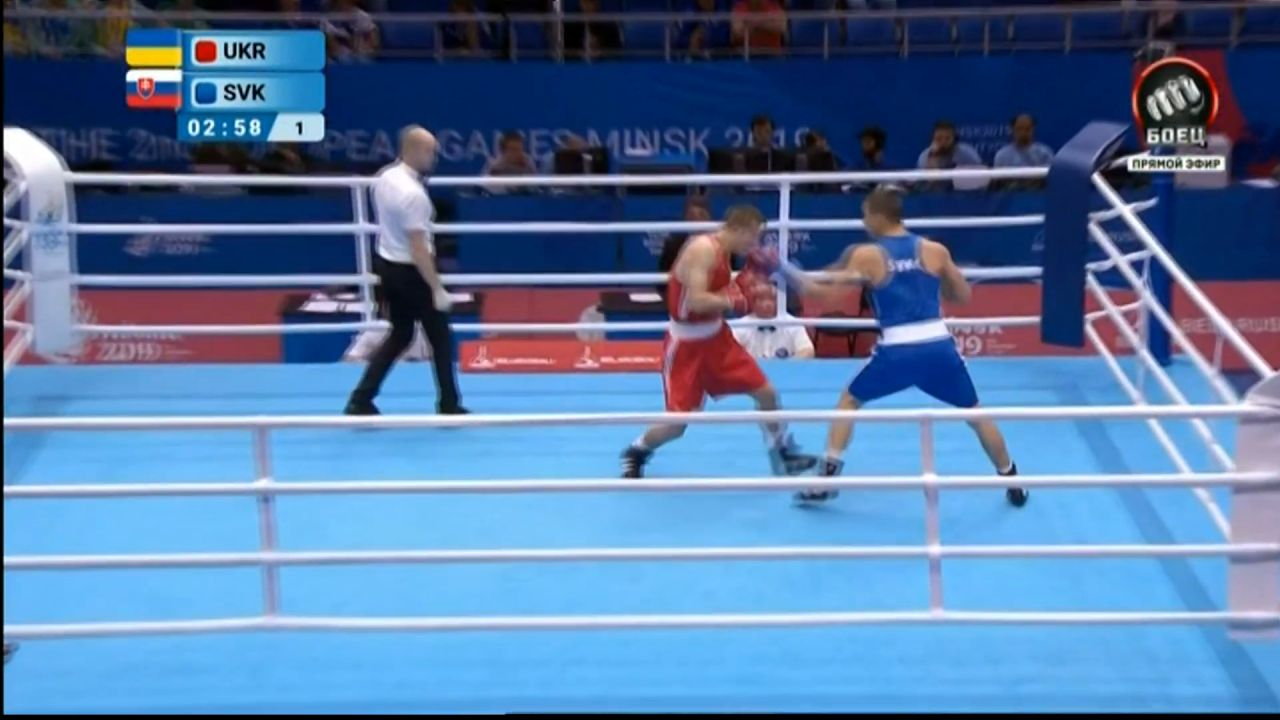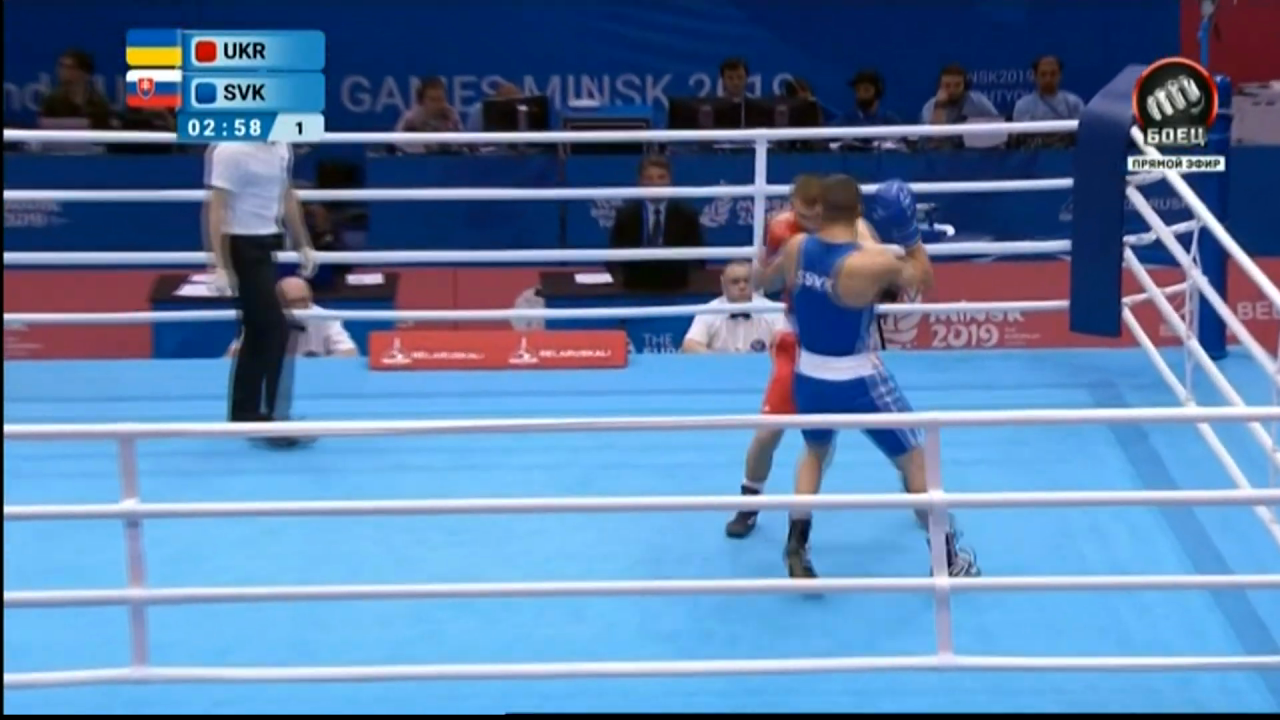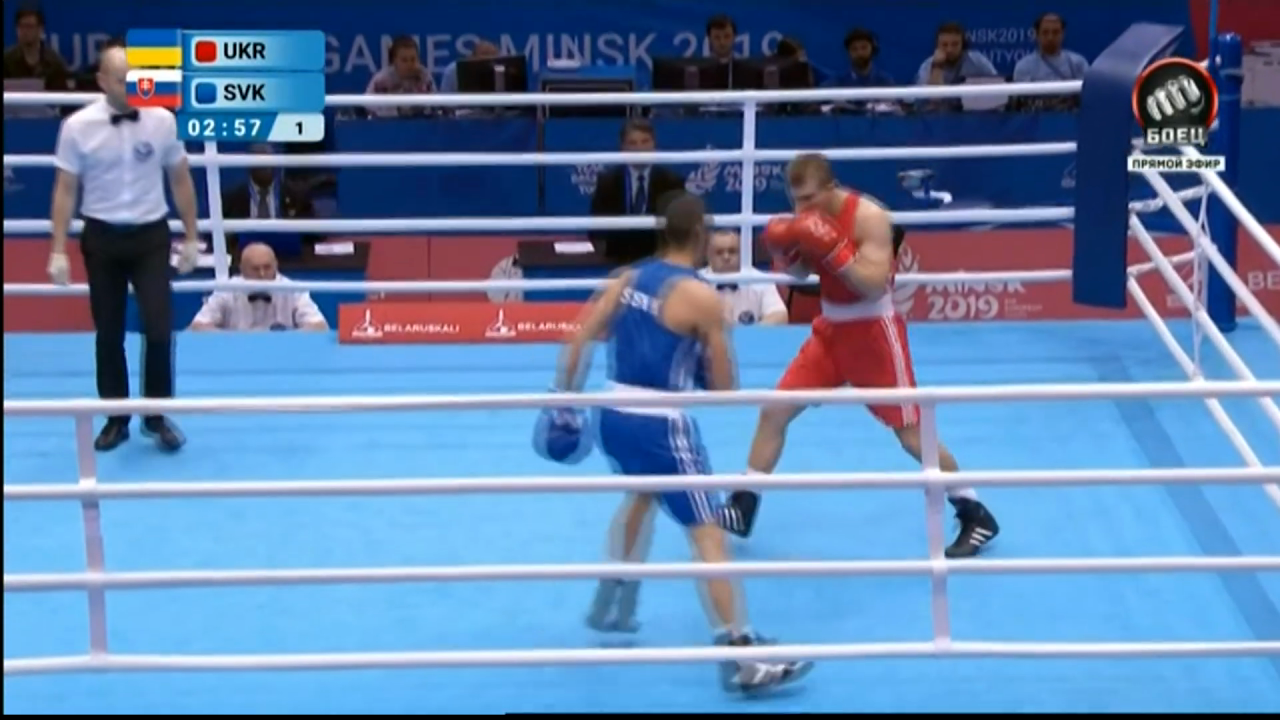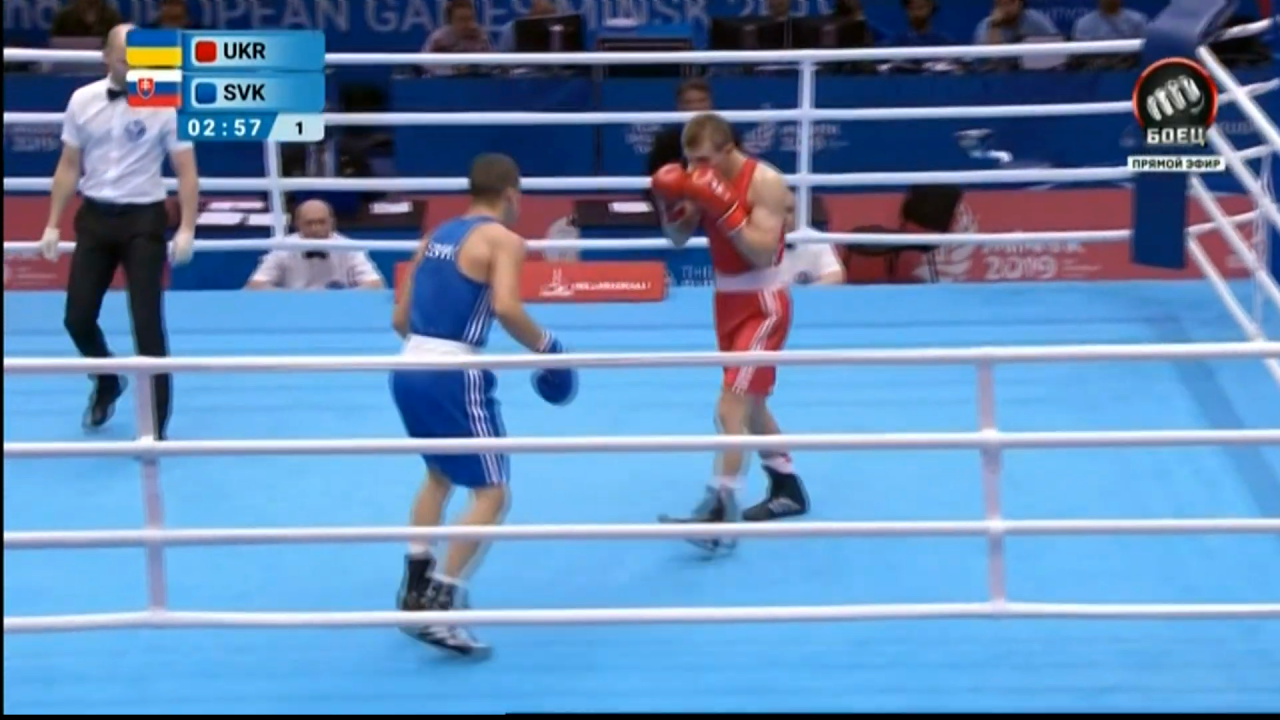
dt=0.5s
person 1, frame 1
left shoulder: (867, 255)
right shoulder: (935, 250)
left elbow: (823, 289)
right elbow: (963, 296)
left wrist: (785, 270)
left hip: (897, 351)
right hip: (938, 347)
left knee: (848, 402)
right knee: (974, 414)
left ankle: (826, 478)
person 1, frame 2
left shoulder: (796, 248)
right shoulder: (874, 263)
left elbow: (786, 279)
right elbow: (918, 278)
right wrist: (910, 234)
left hip: (810, 380)
right hip: (859, 382)
left knee: (815, 454)
right knee: (912, 458)
left ankle: (797, 544)
right ankle: (946, 554)
person 1, frame 3
left shoulder: (627, 279)
right shoulder: (701, 297)
left elbow: (578, 339)
right elbow: (724, 383)
left wrist: (562, 402)
right wrist: (701, 369)
left hip: (614, 418)
right hip: (658, 424)
left knee: (643, 495)
right knee: (707, 535)
left ankle: (614, 601)
right ankle: (738, 652)
person 1, frame 4
left shoulder: (436, 237)
right shoulder: (502, 240)
left elbow: (401, 319)
right elbow: (506, 307)
right wrist: (549, 348)
left hip: (409, 374)
right hip: (453, 379)
left knee: (441, 476)
right knee: (492, 495)
left ankle: (418, 589)
right ankle: (436, 604)
person 2, frame 1
left shoulder: (722, 251)
right shoulder: (703, 248)
right elbow: (695, 300)
left wrist: (739, 287)
right wrist: (733, 300)
left hip: (716, 335)
right hip: (686, 343)
left knee: (766, 393)
right knee: (678, 423)
left ankle: (783, 453)
right ankle: (636, 454)
person 2, frame 2
right shoulder: (781, 224)
right elbow: (764, 283)
right wrist: (774, 254)
right hip: (796, 336)
right knee: (769, 428)
right ankle: (749, 500)
person 2, frame 3
left shoulder: (869, 217)
right shoulder: (805, 211)
left elbow: (876, 287)
left wrist: (833, 250)
right wrist: (786, 250)
left hip: (873, 330)
right hip: (832, 326)
left knee: (912, 436)
right knee: (773, 411)
left ankle: (976, 516)
right ankle: (745, 506)
person 2, frame 4
left shoulder: (766, 182)
right shoulder: (704, 178)
left elbow: (763, 251)
right elbow: (678, 237)
left wrist: (725, 207)
right wrist: (671, 204)
left hip: (762, 306)
right hip: (730, 302)
left knee: (733, 408)
right knee: (750, 409)
left ankle: (719, 515)
right ankle: (787, 491)
person 3, frame 1
left shoulder: (385, 177)
right shoulder: (413, 194)
right elbow: (418, 246)
right wrist: (438, 289)
left hip: (387, 264)
right hip: (409, 270)
left knee: (400, 335)
right knee: (440, 337)
person 3, frame 2
left shoulder: (280, 145)
right shoulder: (232, 149)
left elbow: (286, 198)
right elbow: (216, 207)
left wrist: (304, 245)
right wrist: (219, 264)
left hip: (264, 245)
right hip: (241, 247)
left knee: (259, 334)
right knee: (272, 333)
left ankle: (245, 413)
right ankle: (261, 419)
person 3, frame 3
left shoulder: (163, 121)
right shoulder: (78, 127)
left elbow: (180, 181)
right elbow: (65, 190)
left wrist: (191, 238)
right wrist: (58, 250)
left hip: (150, 235)
right hip: (102, 237)
left knee: (159, 329)
right knee: (109, 333)
left ankle: (157, 413)
right ankle: (117, 417)
person 3, frame 4
left shoulder: (166, 107)
right shoulder: (82, 100)
left elbow: (187, 169)
right elbow: (69, 165)
left wrist: (187, 227)
right wrist: (53, 223)
left hip: (144, 219)
right hip: (94, 217)
left knee: (147, 324)
right knee: (77, 318)
left ankle: (156, 423)
right ankle: (107, 383)
